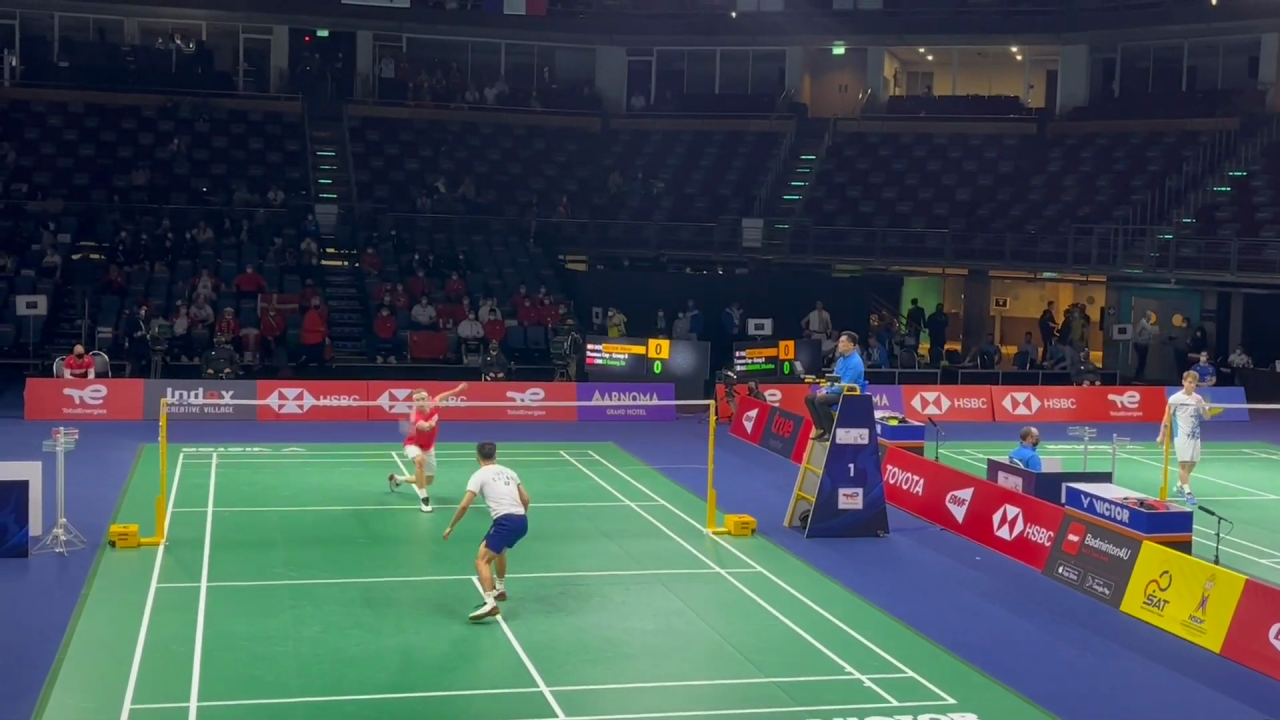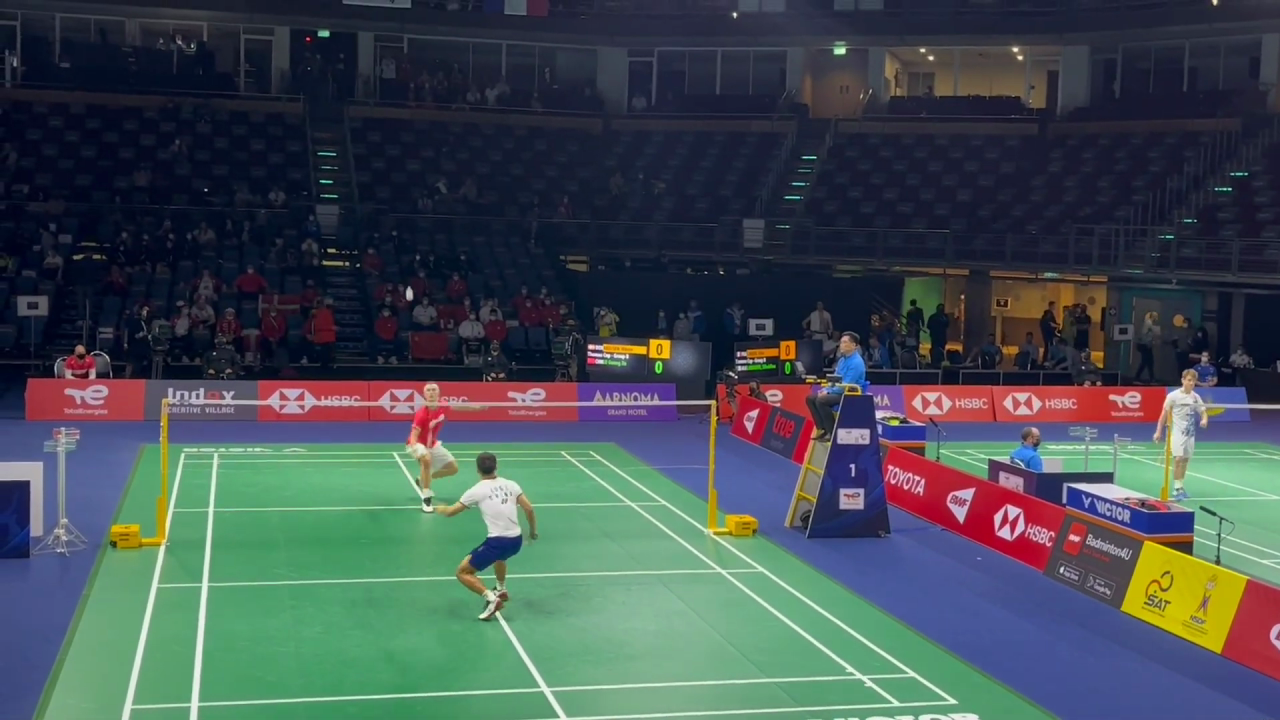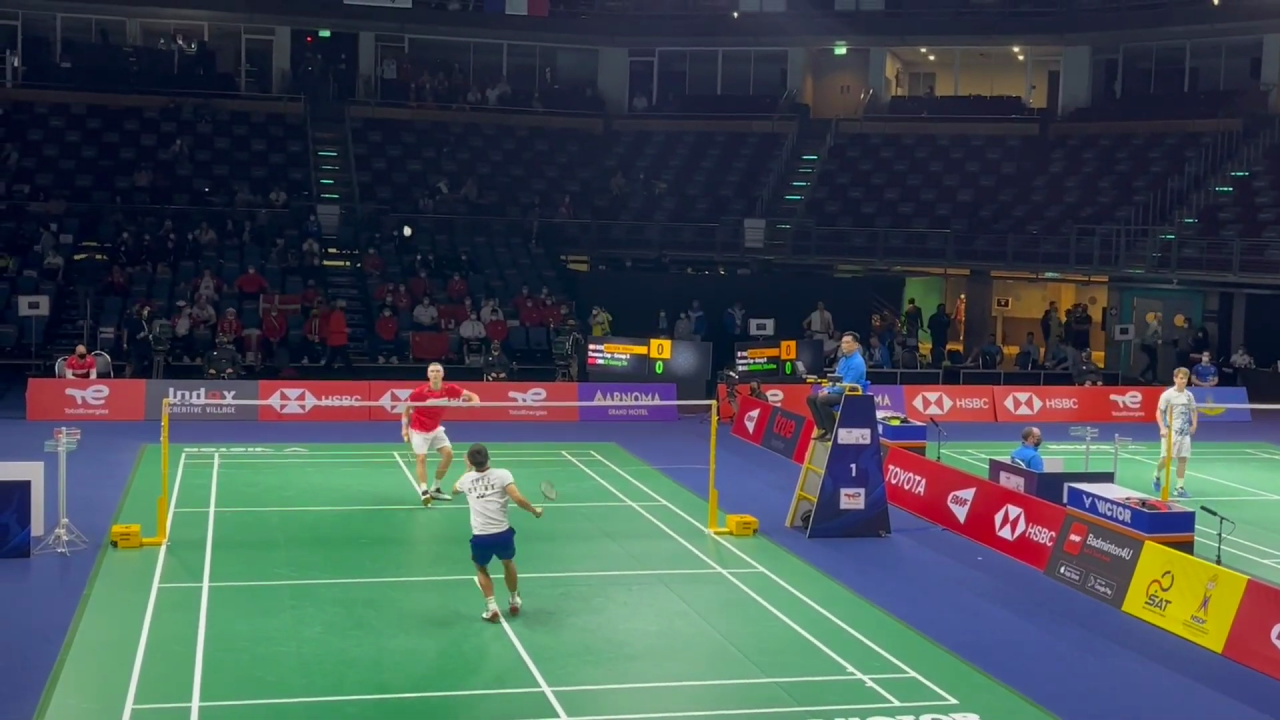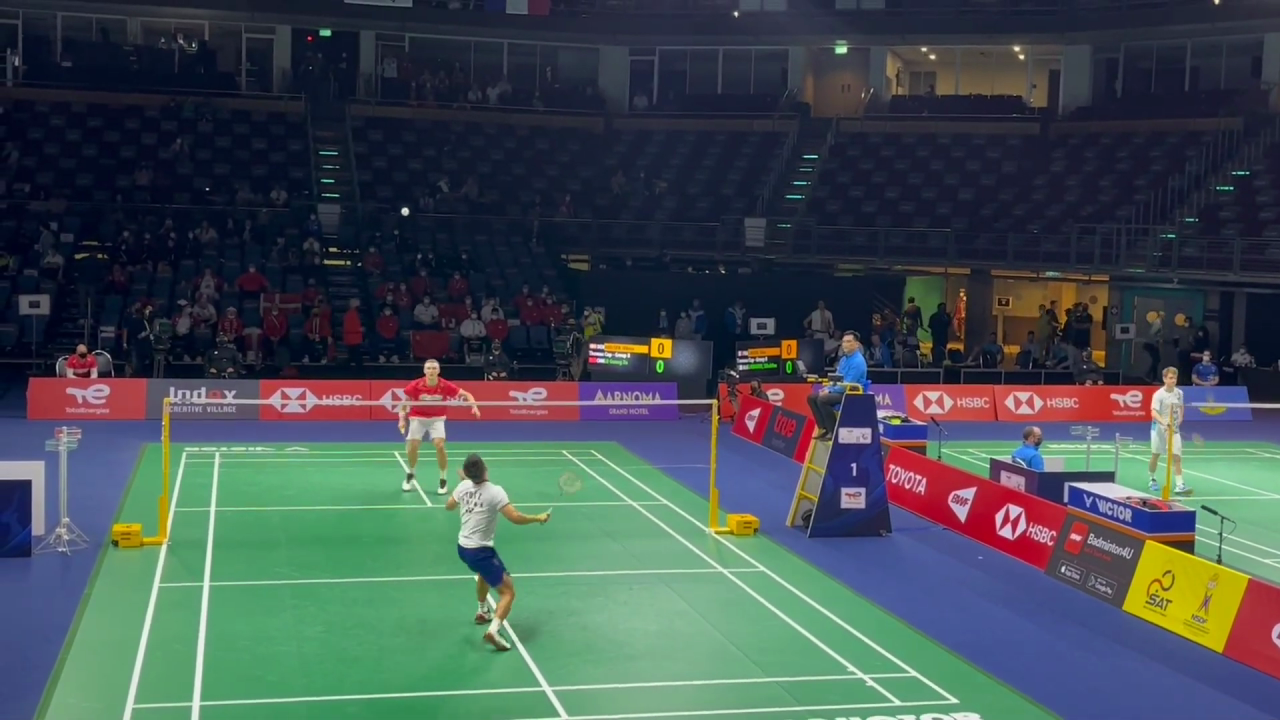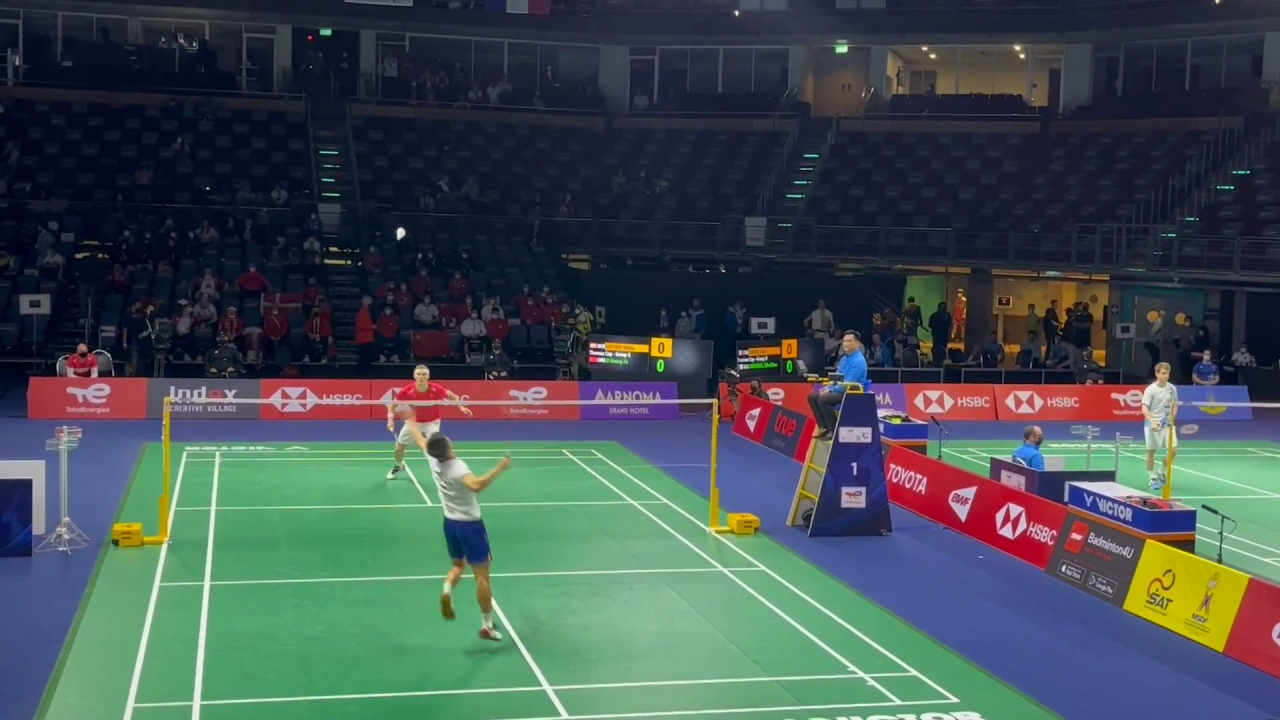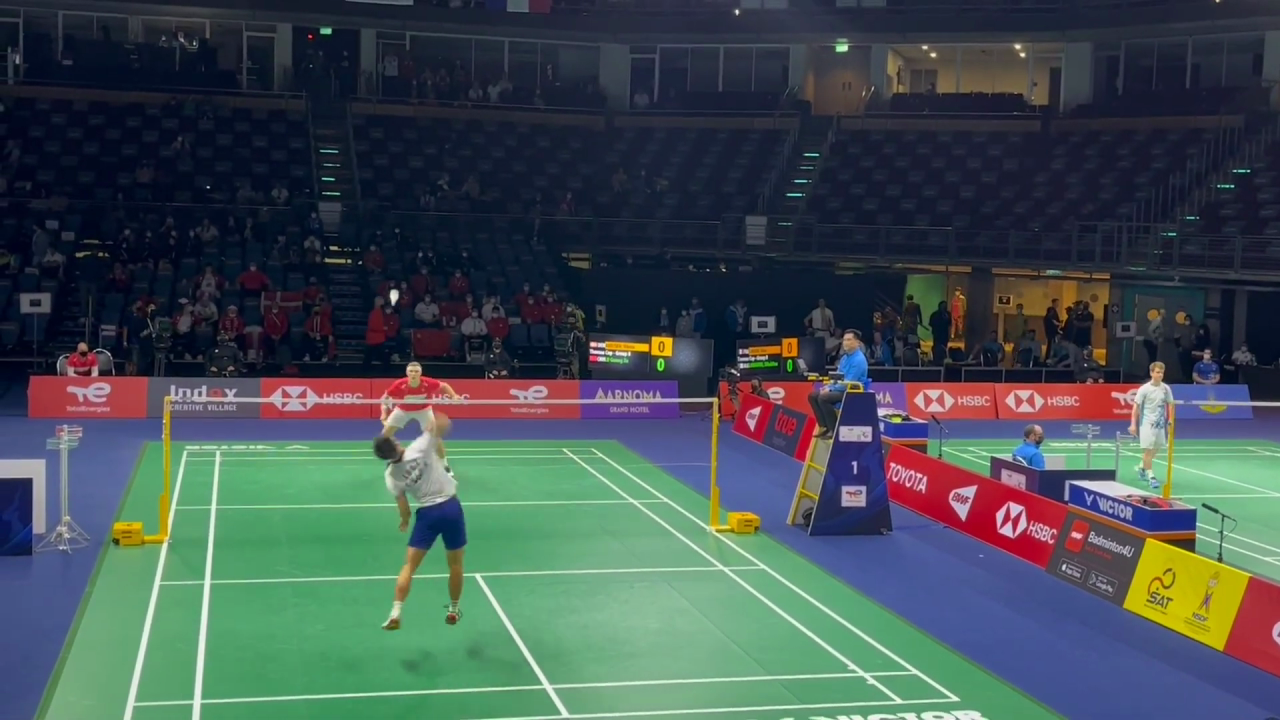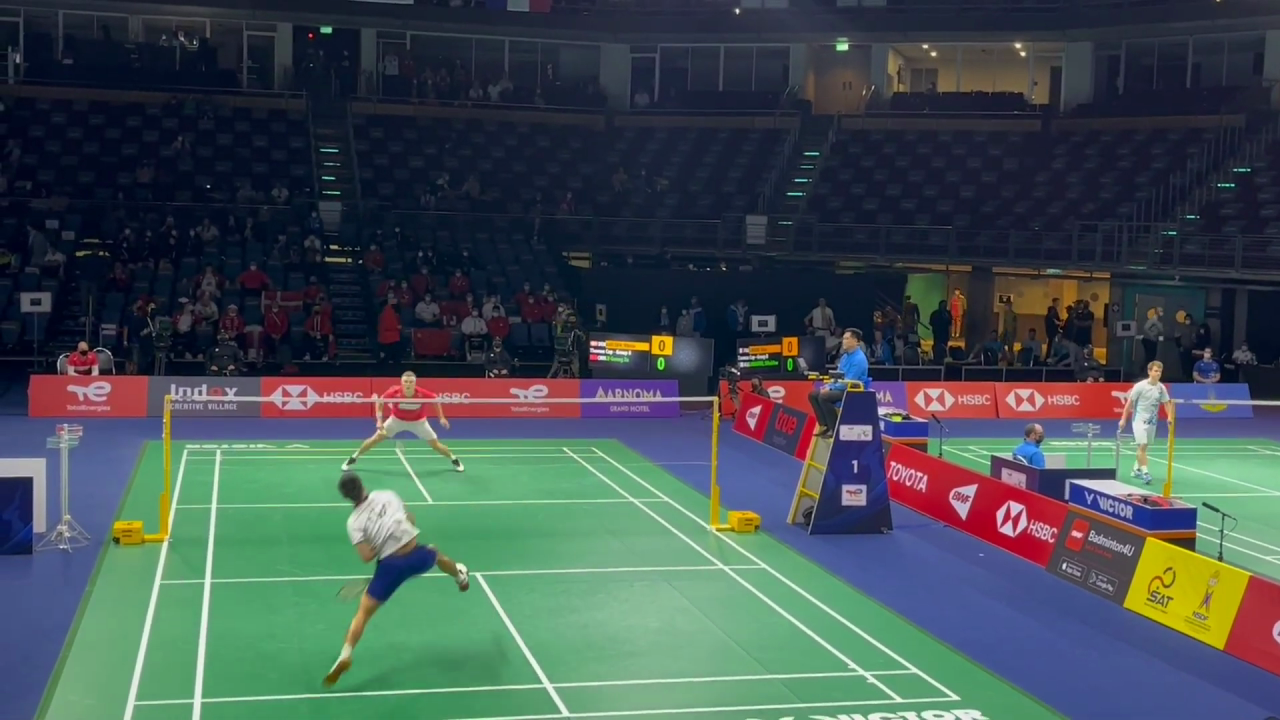
dt=0.2s
person 1, frame 1
left shoulder: (479, 476)
right shoulder: (509, 472)
left elbow: (465, 504)
right elbow: (526, 500)
left wrist: (451, 527)
left hip: (504, 521)
right hip: (521, 522)
left knee: (482, 561)
right knee: (499, 549)
left ankle: (490, 603)
right ankle: (499, 589)
person 1, frame 2
left shoulder: (476, 490)
right shoulder: (511, 484)
left elbow: (451, 512)
right elbow: (529, 509)
left wrist: (441, 510)
right wrist: (533, 530)
left hip: (498, 541)
right hip: (516, 541)
left knee: (462, 572)
right knee: (498, 558)
left ankle: (492, 600)
right ankle: (501, 591)
person 1, frame 3
left shoulder: (466, 478)
right shoulder: (502, 474)
left elbow: (456, 489)
right elbow: (518, 499)
left wrist: (469, 469)
right wrist: (535, 511)
left hip: (479, 538)
right hip: (501, 534)
left knee: (482, 571)
right knee: (508, 565)
left ankle: (492, 609)
right ankle: (515, 601)
person 1, frame 4
left shoulder: (463, 486)
right shoulder: (494, 492)
left elbow: (449, 506)
right elbow: (515, 518)
right wrist: (538, 519)
left hip: (463, 548)
right hip: (480, 551)
left knee: (485, 573)
right knee: (507, 591)
left ankle: (482, 611)
right ankle: (494, 631)
person 1, frame 5
left shoulder: (435, 459)
right shoulder: (456, 467)
left elbow: (421, 442)
right elbow: (475, 486)
left wrist: (416, 430)
right wrist: (499, 468)
left hip: (450, 523)
right hip: (468, 525)
left knee: (458, 565)
right knee: (482, 576)
left ankle: (447, 591)
right ankle: (487, 626)
person 1, frame 6
left shoulder: (391, 476)
right shoulder: (419, 449)
left elbow: (404, 511)
right elbow: (439, 427)
left wrist: (404, 523)
left hip: (428, 514)
right hip: (451, 508)
left knee: (409, 566)
right knee: (455, 565)
left ankle: (396, 614)
right ankle: (453, 610)
person 1, frame 7
left shoulder: (354, 521)
right shoulder: (387, 496)
left elbow: (366, 556)
right elbow: (411, 520)
left hip: (391, 566)
right hip: (416, 556)
left knee: (363, 613)
right knee: (434, 554)
left ankle: (344, 659)
right ankle: (460, 575)
